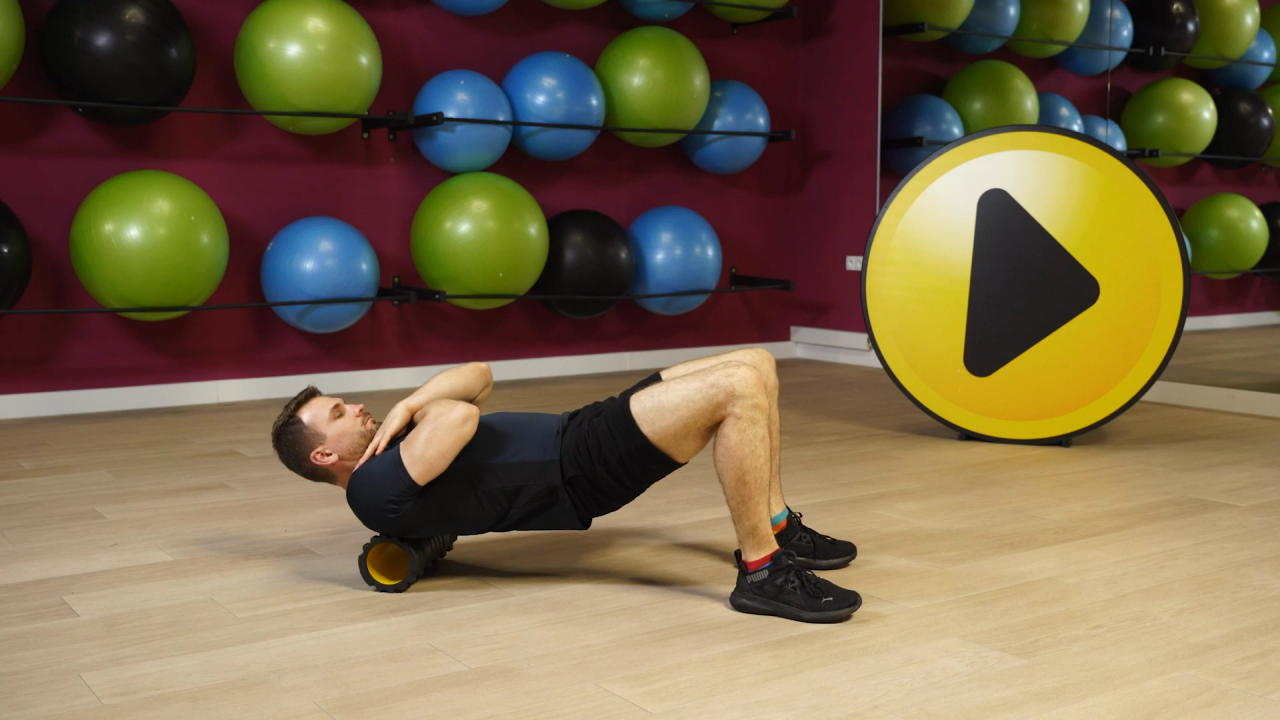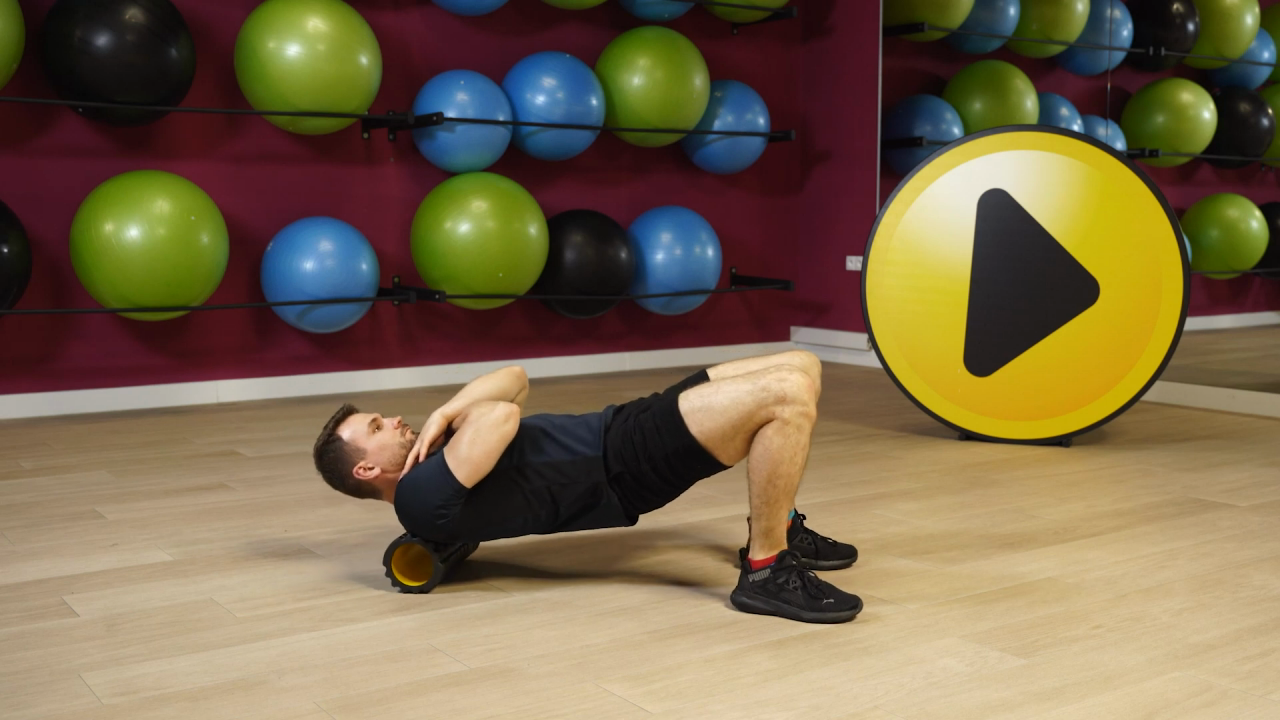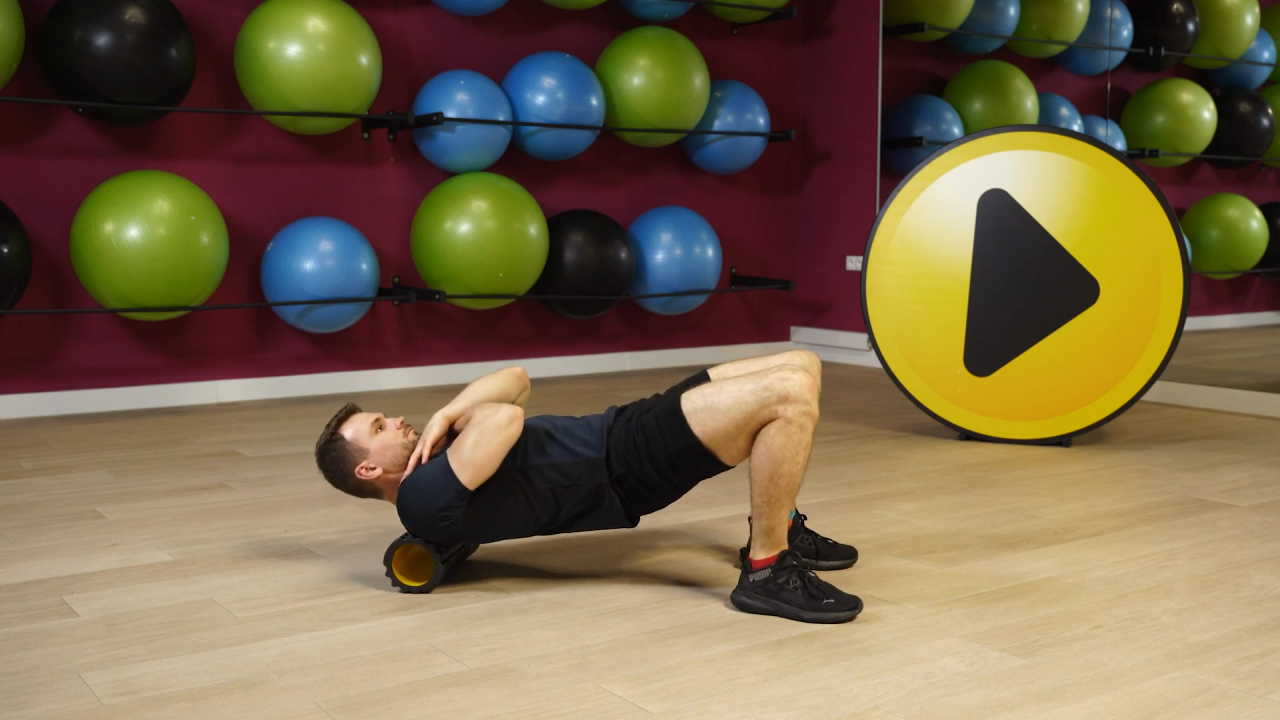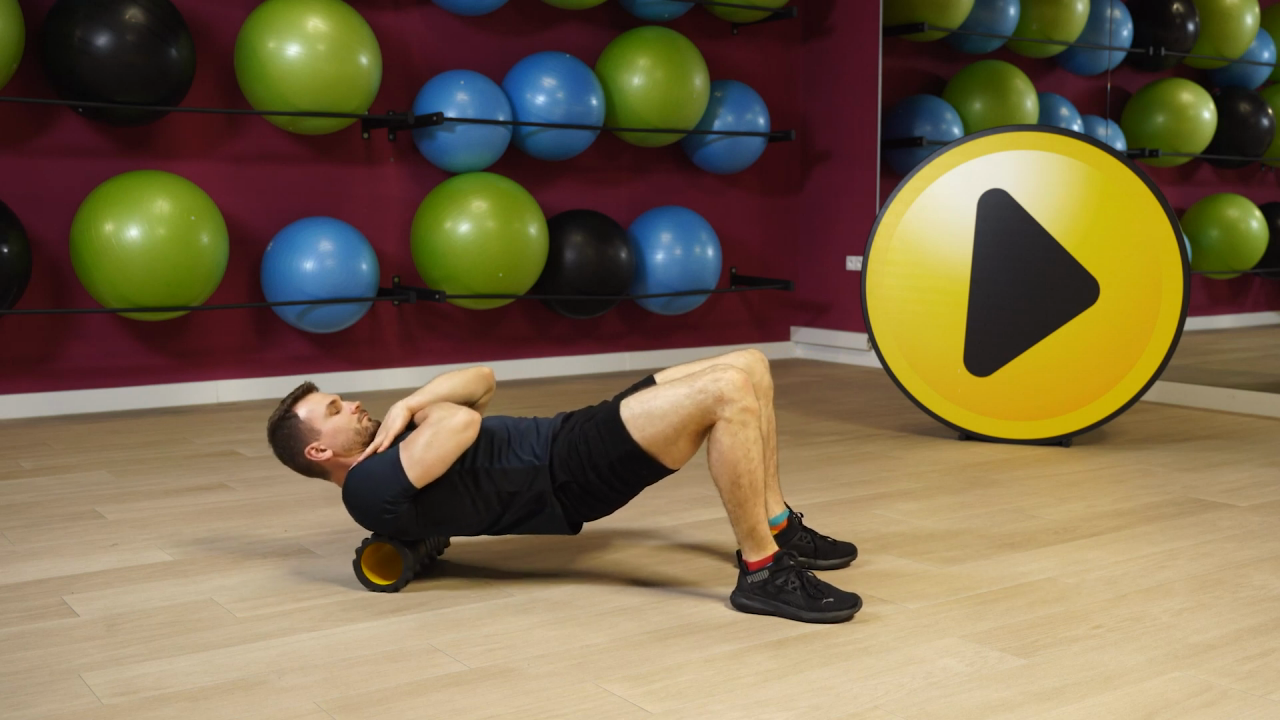
dt=1s
person 1, frame 1
left shoulder: (397, 448)
right shoulder: (375, 490)
left elbow: (479, 375)
right elbow: (461, 417)
left wrist: (408, 406)
right wrist: (420, 409)
left hip: (579, 434)
right hip: (579, 471)
left knee: (756, 364)
right knee: (739, 389)
left ankle: (777, 527)
right ankle: (762, 571)
person 1, frame 2
left shoulder: (437, 454)
right shoulder: (424, 497)
left elbow: (515, 378)
right elbow: (502, 416)
left wrist: (445, 413)
right wrist: (454, 414)
left hip: (623, 429)
right hip: (623, 468)
left knee: (800, 367)
right knee: (788, 396)
left ankle: (781, 530)
right ankle: (767, 571)
person 1, frame 3
left shoulder: (439, 459)
right shoulder: (427, 498)
left elbow: (515, 379)
right elbow: (507, 418)
left wrist: (448, 414)
right wrist: (455, 415)
left hip: (624, 431)
right hip: (624, 468)
left knee: (799, 365)
right knee: (790, 395)
left ankle: (782, 530)
right ankle: (767, 572)
person 1, frame 4
left shoulder: (392, 449)
right shoulder: (372, 489)
left elbow: (482, 378)
right elbow: (462, 422)
left wrist: (410, 405)
right wrist: (419, 407)
left hip: (572, 437)
right hip: (568, 474)
left knee: (748, 366)
right knee: (729, 392)
left ankle: (777, 527)
right ankle: (762, 571)
